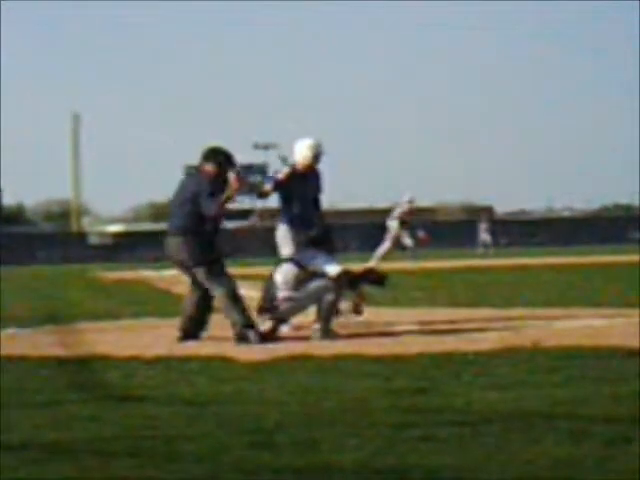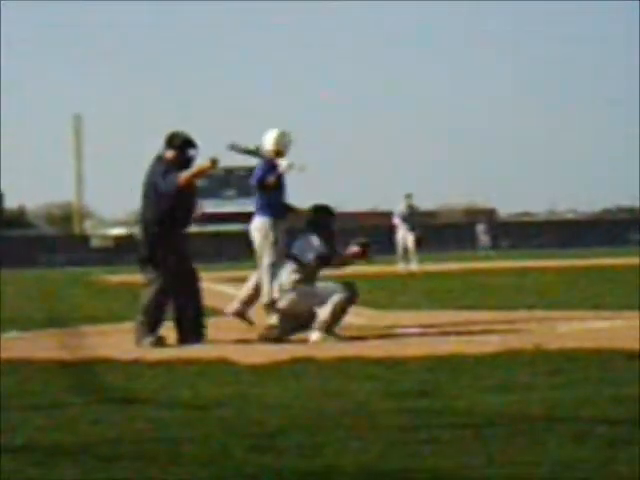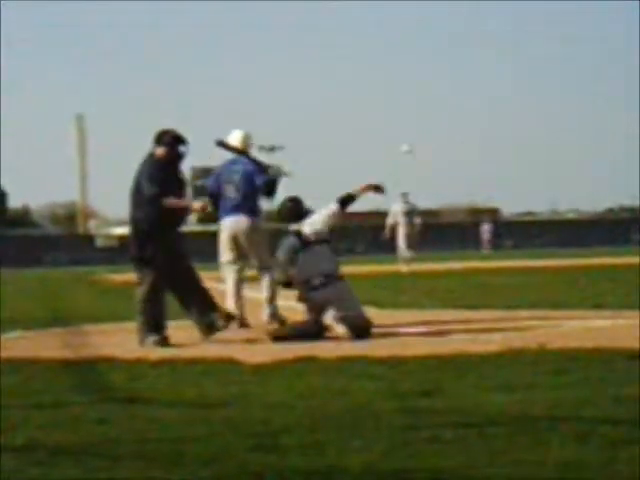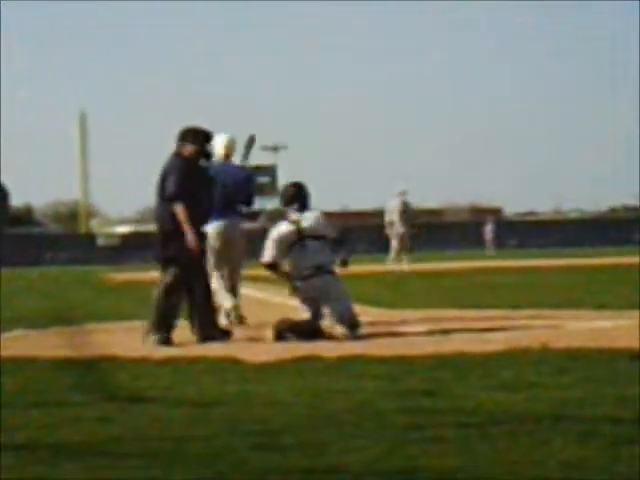
dt=0.5s
person 1, frame 1
left shoulder: (191, 180)
right shoulder: (206, 183)
right elbow: (212, 210)
right wrist: (231, 191)
left hip: (175, 241)
right hip: (192, 242)
left knee: (201, 285)
right knee: (221, 283)
left ankle: (189, 330)
right ankle: (244, 331)
person 1, frame 2
left shoulder: (171, 170)
right shoulder: (161, 170)
right elbow: (177, 182)
right wrist: (200, 169)
left hip: (172, 235)
right hip: (157, 236)
left knee: (187, 283)
right knee: (159, 285)
left ankle: (190, 332)
right ankle: (146, 332)
person 1, frame 3
left shoulder: (168, 169)
right shoulder: (150, 169)
right elbow: (158, 200)
right wrist: (190, 205)
left hip: (168, 234)
right hip: (151, 236)
left knee: (186, 279)
right knee: (153, 284)
left ankle: (209, 320)
right ankle: (150, 332)
person 1, frame 4
left shoulder: (193, 167)
right shoulder: (177, 167)
right elbow: (177, 202)
left wrist: (194, 232)
right wrist: (189, 231)
left hip: (191, 233)
right hip: (177, 235)
left knee: (199, 283)
right knee: (172, 283)
left ankle: (206, 329)
right ankle: (158, 330)
person 2, frame 1
left shoulder: (313, 174)
right shoulder: (285, 174)
right elbow: (262, 193)
left wrist: (322, 223)
right wrist: (279, 180)
left hip: (310, 228)
right hip: (289, 228)
left knee: (323, 268)
right knee: (291, 271)
person 2, frame 2
left shoulder: (275, 165)
right shoulder: (266, 165)
right elbow: (261, 186)
left wrist: (290, 209)
right wrist: (280, 172)
left hip: (273, 222)
right hip: (267, 223)
left knee: (266, 269)
right knee: (270, 268)
left ankle: (239, 306)
person 2, frame 3
left shoulder: (220, 170)
right shoulder: (254, 166)
left elbow: (213, 200)
right elbow: (268, 191)
right wrist: (275, 175)
left hip: (227, 223)
right hip: (250, 221)
left knee: (232, 272)
right knee: (265, 267)
left ankle: (237, 316)
right ankle: (271, 312)
person 2, frame 4
left shoulder: (207, 172)
right shoulder: (243, 173)
right elbow: (248, 202)
left hip: (213, 226)
right hip: (234, 224)
left knee: (217, 274)
right knee: (233, 273)
left ankle: (231, 307)
right ankle: (228, 314)
person 3, frame 1
left shoulder: (302, 255)
right elbow: (345, 276)
left hip: (271, 304)
right hip: (283, 301)
right knee: (334, 284)
left ankle: (273, 324)
right ankle: (321, 329)
person 3, frame 2
left shoulder: (311, 240)
right shoulder: (313, 241)
left elbow: (333, 260)
right elbow: (318, 261)
left wrist: (352, 254)
right wrist: (350, 254)
left hip: (285, 295)
right hip: (291, 292)
left knee: (308, 316)
right knee: (346, 291)
left ankle: (274, 330)
right ankle: (321, 330)
person 3, frame 3
left shoulder: (285, 245)
right shoulder: (314, 222)
left elbow: (285, 281)
right elbow: (342, 203)
right wrist: (366, 188)
left hip: (309, 292)
right hip: (332, 285)
left knee: (315, 327)
right knee: (362, 329)
left ankle: (284, 332)
right ankle: (336, 318)
person 3, frame 4
left shoulder: (278, 230)
right shoulder: (316, 217)
left elbow: (268, 263)
right elbow: (337, 241)
left wrist: (289, 278)
right wrist: (343, 255)
left hip: (301, 284)
right hip: (324, 278)
left knee: (315, 327)
right knee: (350, 325)
left ankle: (285, 326)
